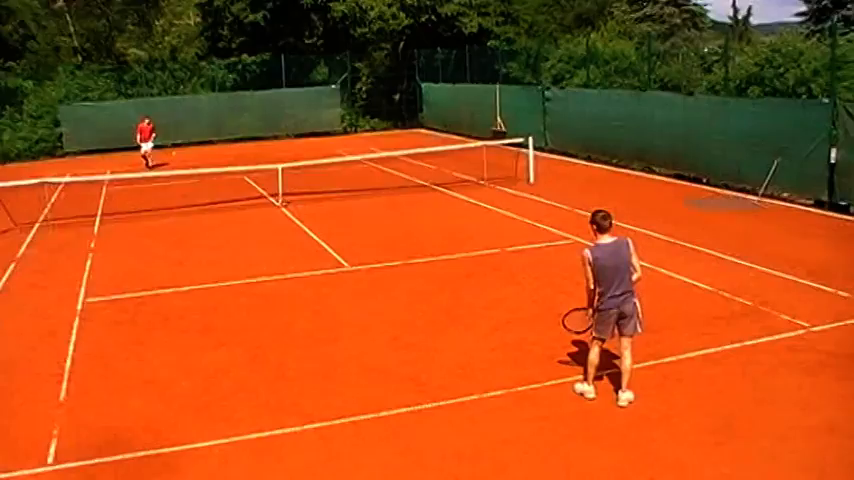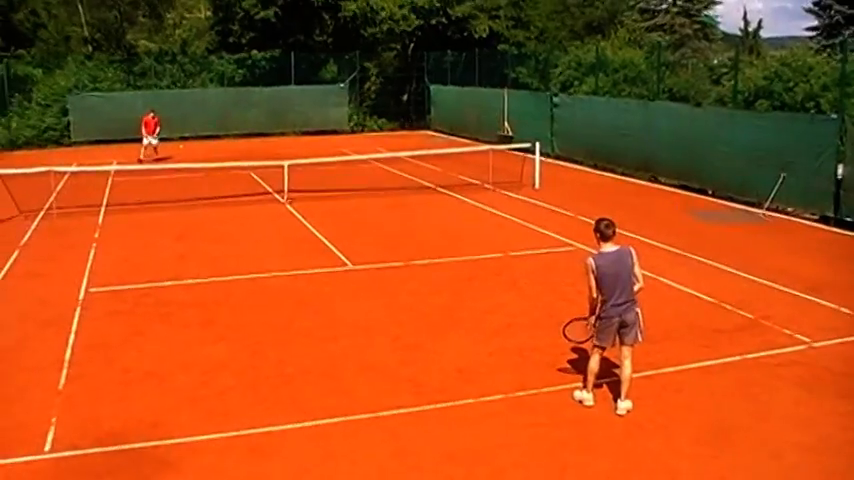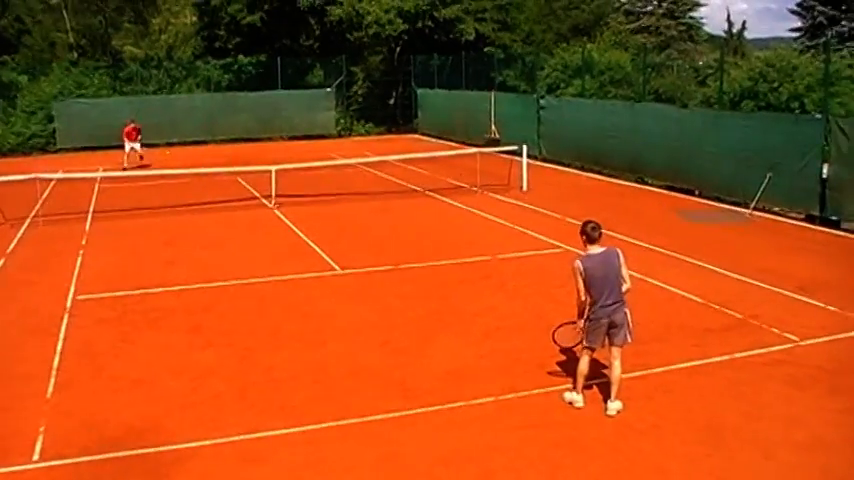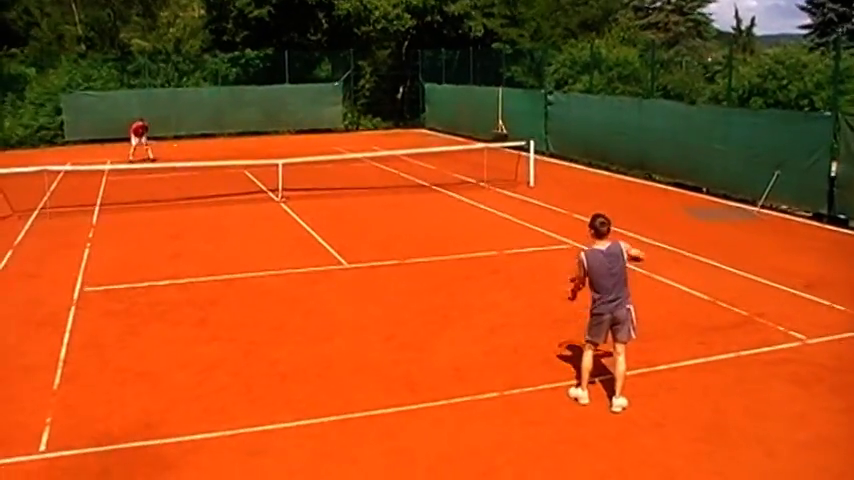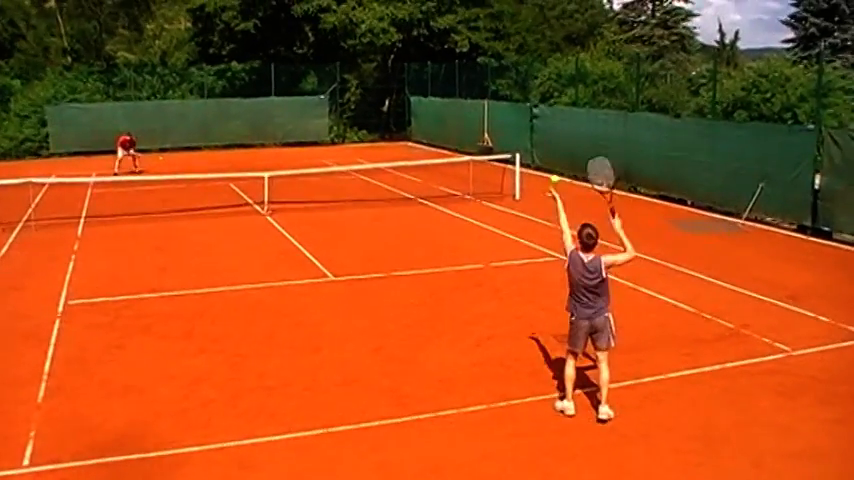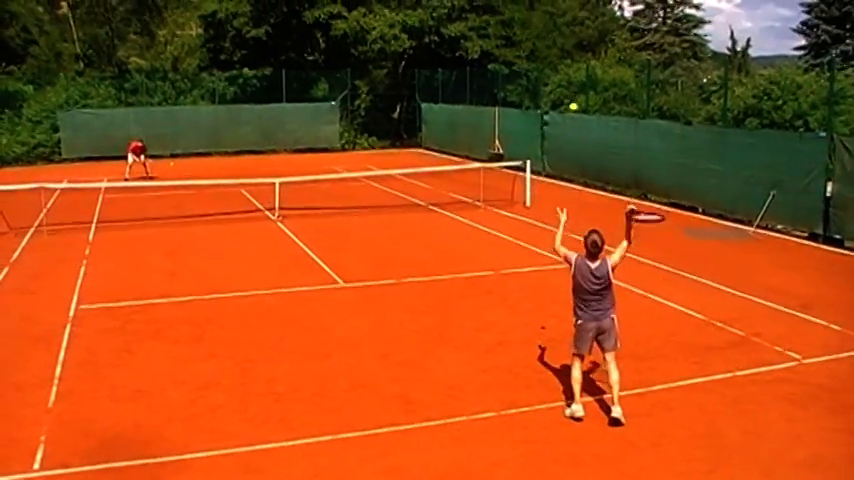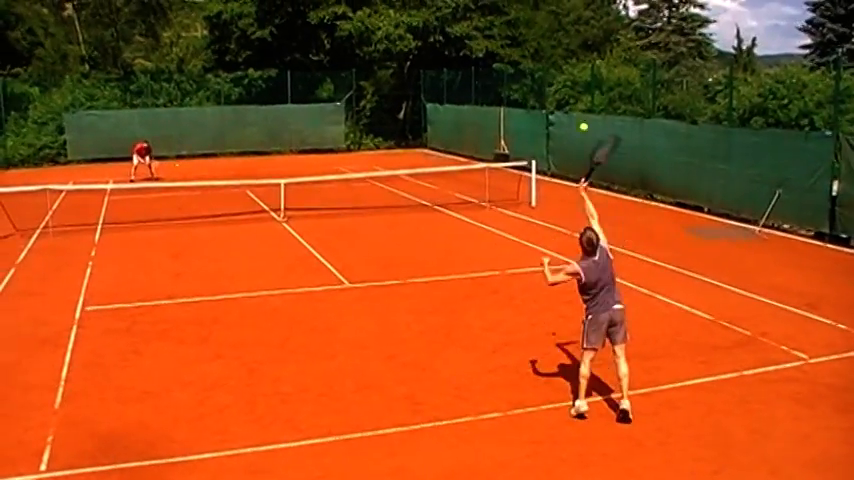
dt=0.3s
person 1, frame 1
left shoulder: (589, 253)
right shoulder: (627, 243)
left elbow: (591, 286)
right elbow: (637, 274)
left wrist: (590, 306)
left hip: (606, 306)
right hip: (628, 302)
left knee: (596, 345)
right knee: (626, 348)
left ankle: (588, 386)
right ankle: (624, 392)
person 1, frame 2
left shoulder: (592, 261)
right shoulder: (630, 252)
left elbow: (594, 295)
right elbow: (640, 284)
left wrist: (592, 314)
left hip: (608, 314)
right hip: (630, 312)
left knee: (596, 353)
right knee: (626, 357)
left ankle: (587, 393)
right ankle: (623, 401)
person 1, frame 3
left shoulder: (580, 264)
right shoulder: (616, 253)
left elbow: (582, 298)
right elbow: (627, 285)
left wrist: (581, 318)
left hip: (597, 316)
right hip: (618, 312)
left knee: (586, 354)
right knee: (616, 358)
left ankle: (577, 394)
right ankle: (613, 402)
person 1, frame 4
left shoulder: (585, 256)
right shoulder: (621, 247)
left elbow: (581, 282)
right elbow: (641, 256)
left wrist: (574, 291)
left hip: (600, 311)
right hip: (622, 308)
left knee: (589, 349)
right knee: (620, 353)
left ankle: (582, 391)
right ankle: (618, 398)
person 1, frame 5
left shoulder: (572, 256)
right shoulder: (603, 263)
left elbow: (564, 229)
right elbow: (631, 254)
left wrist: (558, 202)
right wrist: (618, 229)
left hip: (578, 320)
right hip: (601, 318)
left knee: (571, 359)
right knee: (602, 362)
left ankle: (568, 402)
right ankle: (604, 406)
person 1, frame 6
left shoulder: (576, 262)
right shoulder: (608, 265)
left elbow: (557, 247)
right elbow: (626, 243)
left wrist: (562, 222)
right wrist: (629, 219)
left hip: (584, 322)
right hip: (607, 320)
left knee: (577, 363)
right knee: (611, 363)
left ankle: (576, 405)
right ankle: (616, 406)
person 1, frame 7
left shoulder: (578, 267)
right shoulder: (604, 249)
left elbow: (551, 280)
right elbow: (595, 220)
left wrist: (546, 266)
right wrist: (585, 196)
left hip: (595, 314)
right hip: (616, 310)
left knee: (587, 359)
right knee: (621, 356)
left ankle: (580, 402)
right ankle: (624, 401)
